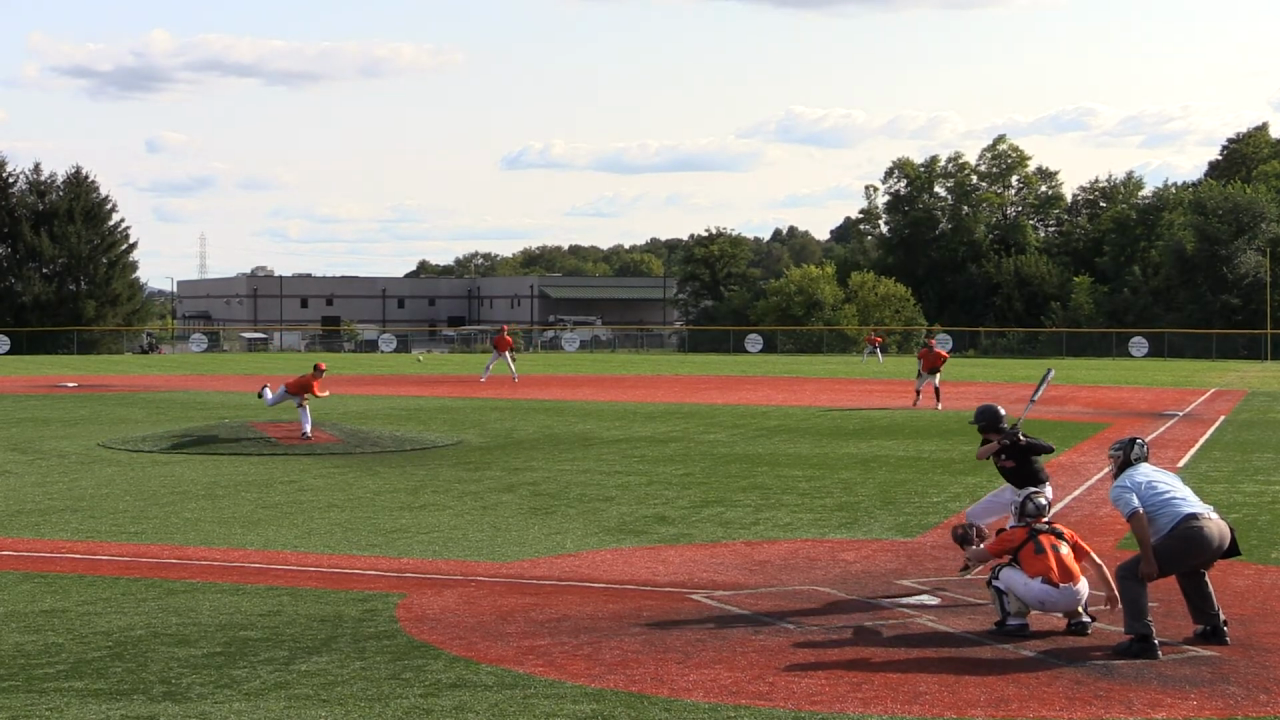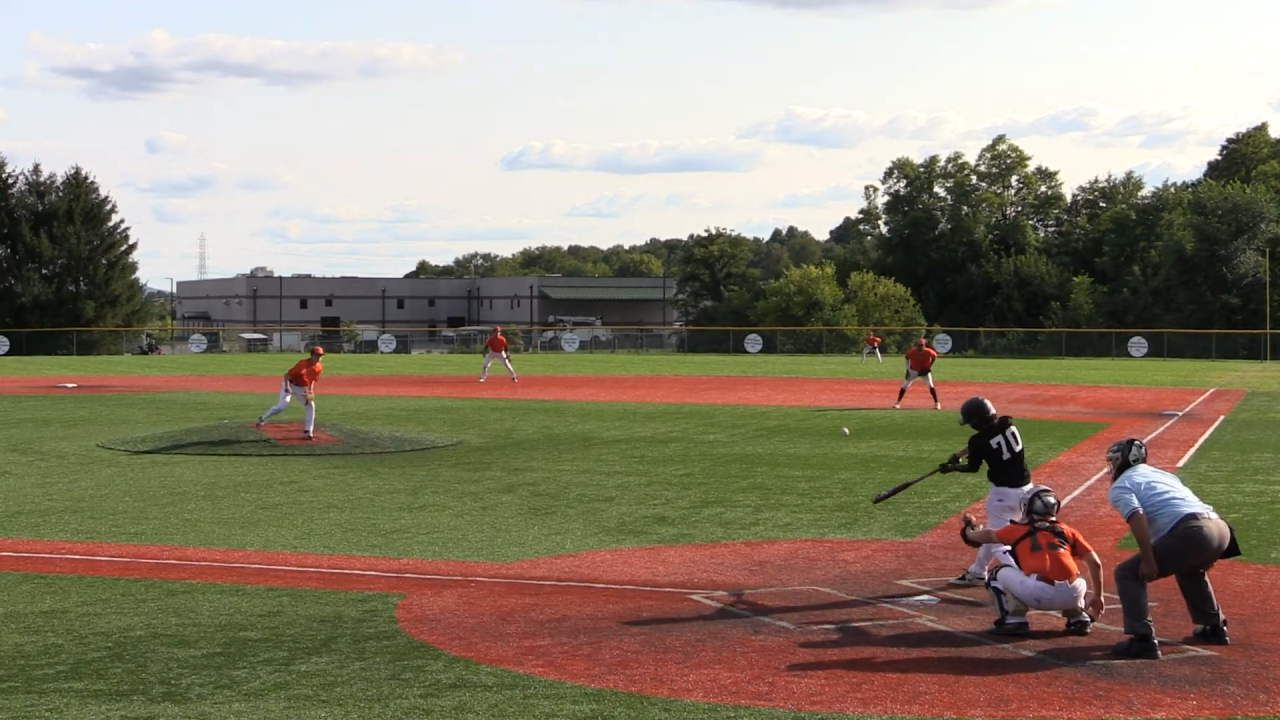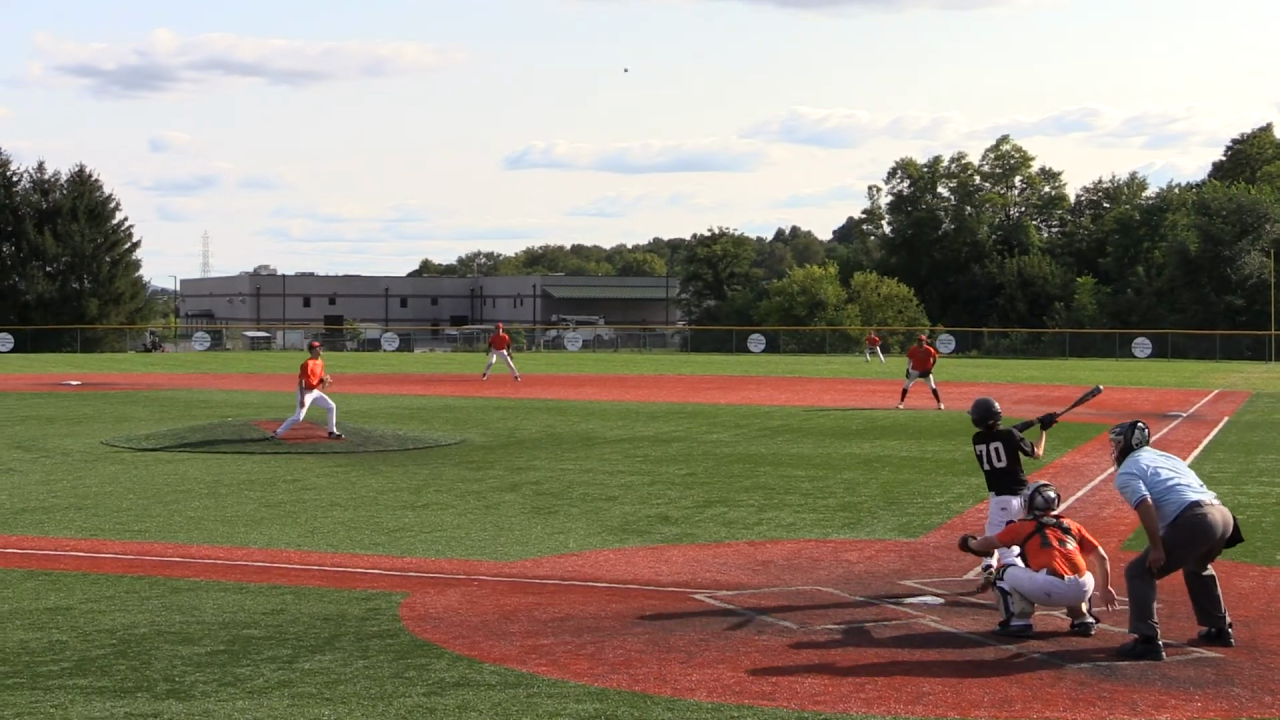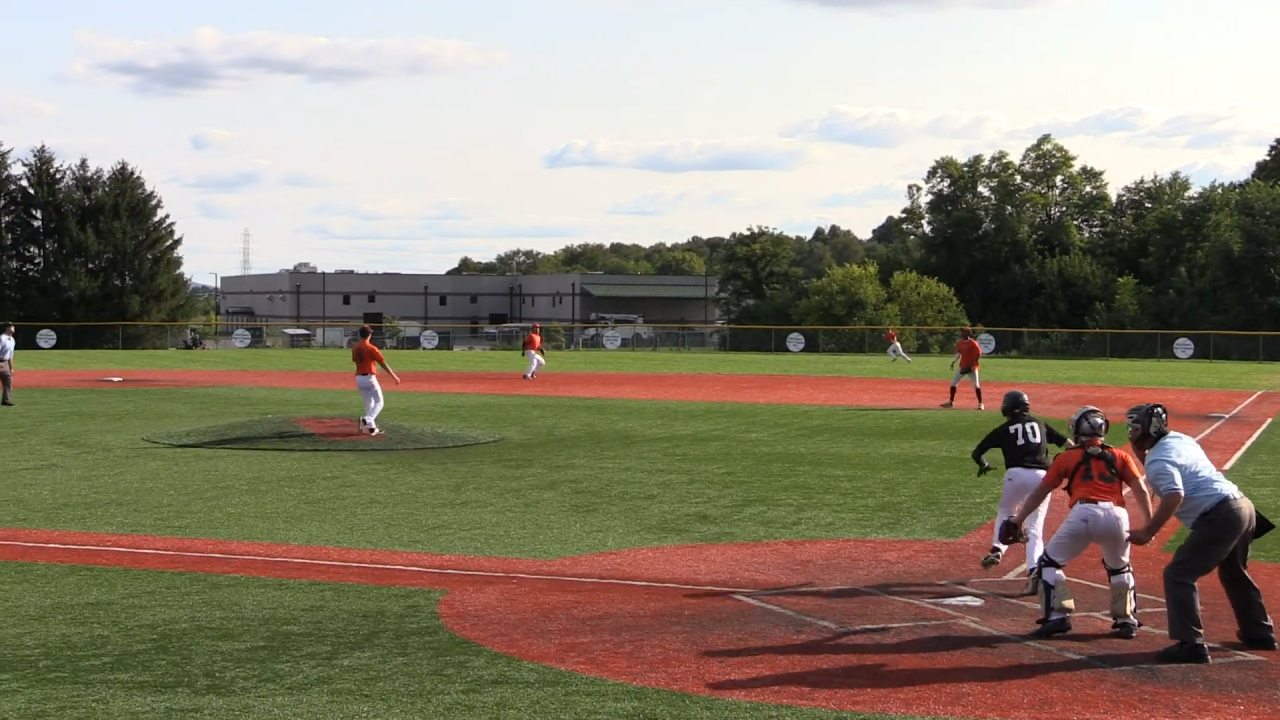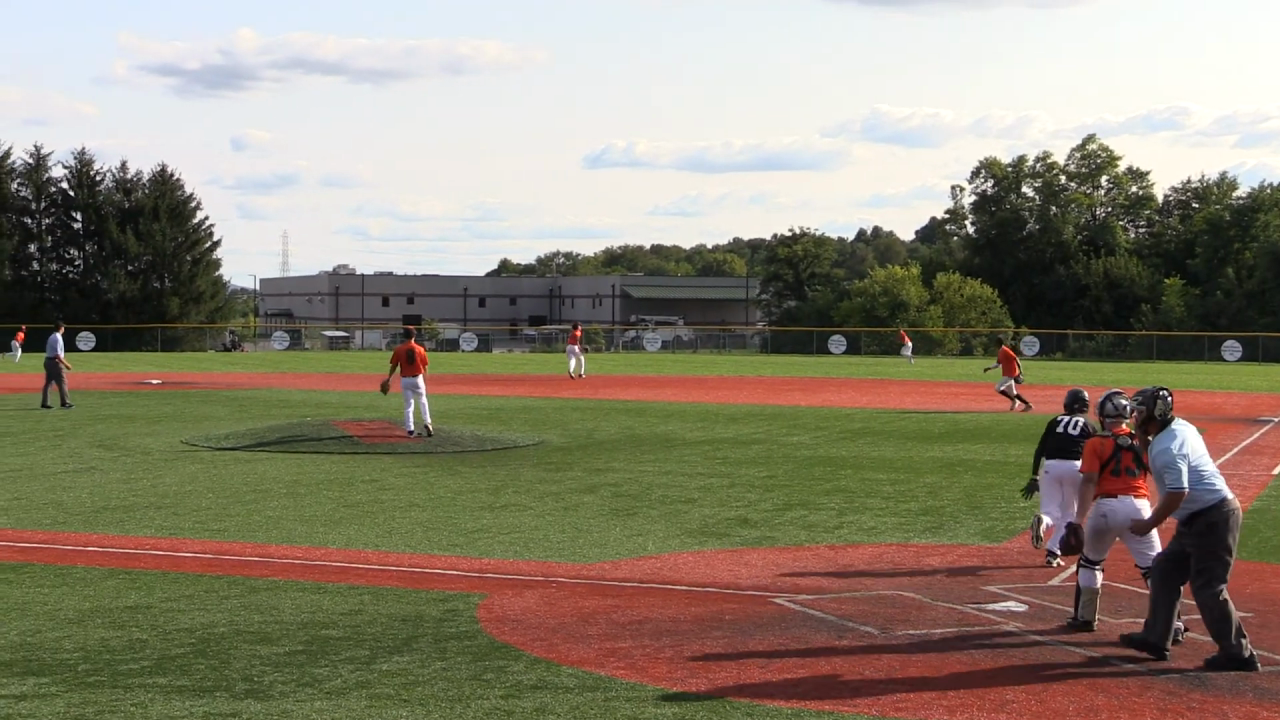
dt=0.4s
person 1, frame 1
left shoulder: (1121, 485)
right shoulder: (1166, 474)
left elbow: (1137, 517)
left wrist: (1148, 560)
right wrist: (1205, 554)
left hip: (1192, 534)
right hip: (1221, 528)
left knee: (1128, 573)
right knee: (1190, 569)
left ankle: (1143, 641)
right ankle: (1214, 628)
person 1, frame 2
left shoulder: (1120, 487)
right shoulder: (1164, 475)
left elbow: (1137, 517)
left wrist: (1148, 560)
right wrist: (1205, 554)
left hip: (1192, 533)
right hip: (1221, 528)
left knee: (1127, 573)
right knee: (1189, 569)
left ankle: (1143, 640)
right ankle: (1214, 627)
person 1, frame 3
left shoulder: (1124, 473)
right shoulder: (1168, 457)
left elbow: (1146, 506)
left wrist: (1157, 547)
left hip: (1194, 522)
right hip: (1222, 514)
left knee: (1139, 572)
right knee: (1197, 567)
left ankle: (1147, 641)
right ankle: (1219, 629)
person 1, frame 4
left shoulder: (1158, 460)
right shoulder: (1179, 439)
left elbow: (1173, 497)
left wrist: (1147, 532)
right wrist: (1141, 452)
left hip: (1218, 517)
right hip: (1241, 506)
left knee: (1178, 574)
right knee: (1234, 574)
left ankle: (1191, 645)
right ankle: (1260, 632)
person 1, frame 5
left shoulder: (1167, 446)
right shoulder: (1181, 428)
left elbow: (1177, 492)
right elbow: (1155, 456)
left wrist: (1150, 523)
right wrist: (1142, 436)
left hip: (1212, 517)
right hip: (1199, 518)
left knee: (1208, 587)
right knee: (1165, 571)
left ankle: (1237, 654)
right ankle: (1155, 638)
person 2, frame 1
left shoulder: (1014, 534)
right shoulder: (1064, 531)
left elbow: (977, 557)
right elbow: (1096, 564)
left wrist: (969, 548)
right wrist: (1111, 591)
left hip: (1044, 596)
right hip: (1077, 595)
left knee: (999, 574)
left ankle: (1016, 622)
right ankle: (1080, 620)
person 2, frame 2
left shoulder: (1018, 530)
right shoulder: (1068, 531)
left elbow: (988, 536)
right elbow: (1095, 563)
left wrist: (969, 531)
right wrist: (1097, 595)
left hip: (1039, 593)
right hip: (1073, 594)
left knee: (998, 574)
left ankle: (1014, 621)
right ankle: (1080, 619)
person 2, frame 3
left shoulder: (1022, 527)
right shoulder: (1071, 525)
left elbow: (989, 543)
right elbow: (1101, 556)
left wrist: (971, 544)
right wrist: (1105, 587)
left hip: (1048, 588)
right hip: (1081, 588)
left knee: (1006, 574)
left ankle: (1019, 623)
right ankle: (1083, 621)
person 2, frame 4
left shoulder: (1067, 457)
right shoulder: (1120, 455)
left elbow: (1041, 491)
right elbow: (1140, 489)
left wrist: (1018, 518)
right wrist: (1149, 522)
left hip: (1083, 514)
right hip: (1117, 515)
left knee: (1050, 563)
right knee: (1119, 567)
left ankle: (1058, 617)
right ankle: (1125, 621)
person 2, frame 5
left shoulder: (1096, 443)
left elbow: (1089, 483)
left wrist: (1079, 520)
left hip: (1106, 508)
right hip: (1139, 509)
left knee: (1090, 562)
right knee: (1154, 569)
left ankle: (1085, 618)
right ankle: (1172, 626)
person 3, frame 1
left shoulder: (1017, 441)
right shoulder: (990, 440)
left elbow: (1050, 448)
right elbow: (979, 455)
left wrist: (1023, 441)
right wrist: (1000, 442)
right hip: (1014, 489)
right knee: (973, 515)
person 3, frame 2
left shoulder: (978, 441)
right shoulder: (1008, 422)
left elbow: (972, 468)
left wrist: (952, 466)
right wrist: (958, 455)
left hip: (1004, 493)
right hip: (1025, 488)
left knee: (997, 543)
right ankle: (976, 573)
person 3, frame 3
left shoulder: (977, 439)
right shoulder: (1010, 436)
right elbow: (1036, 454)
left wrist: (1036, 421)
right wrist: (1043, 430)
left hip: (1001, 499)
right hip: (1022, 496)
left knee: (1007, 551)
right knee: (995, 531)
right ankle: (990, 569)
person 3, frame 4
left shoulder: (1001, 430)
right shoulder: (1041, 425)
left elbow: (976, 453)
right elbow: (1068, 444)
left wrist: (983, 465)
left hip: (1016, 475)
right hip: (1041, 477)
left knee: (1005, 513)
right knee: (1034, 531)
left ankle: (997, 550)
right ankle: (1034, 572)
person 3, frame 5
left shoulder: (1055, 420)
right shoulder: (1087, 424)
left elbow: (1040, 450)
left wrist: (1034, 478)
left hip: (1051, 466)
right hip: (1074, 467)
left knee: (1051, 512)
right knee: (1067, 514)
left ankle: (1041, 521)
right ankle: (1053, 552)
